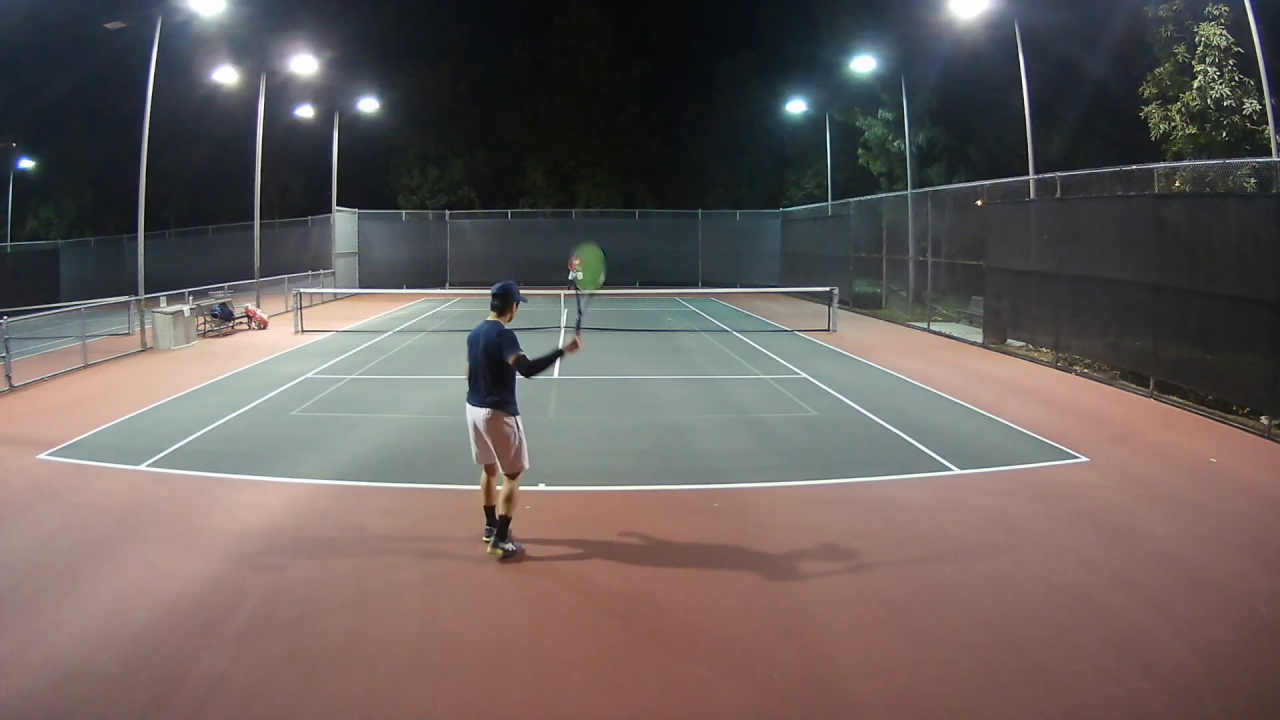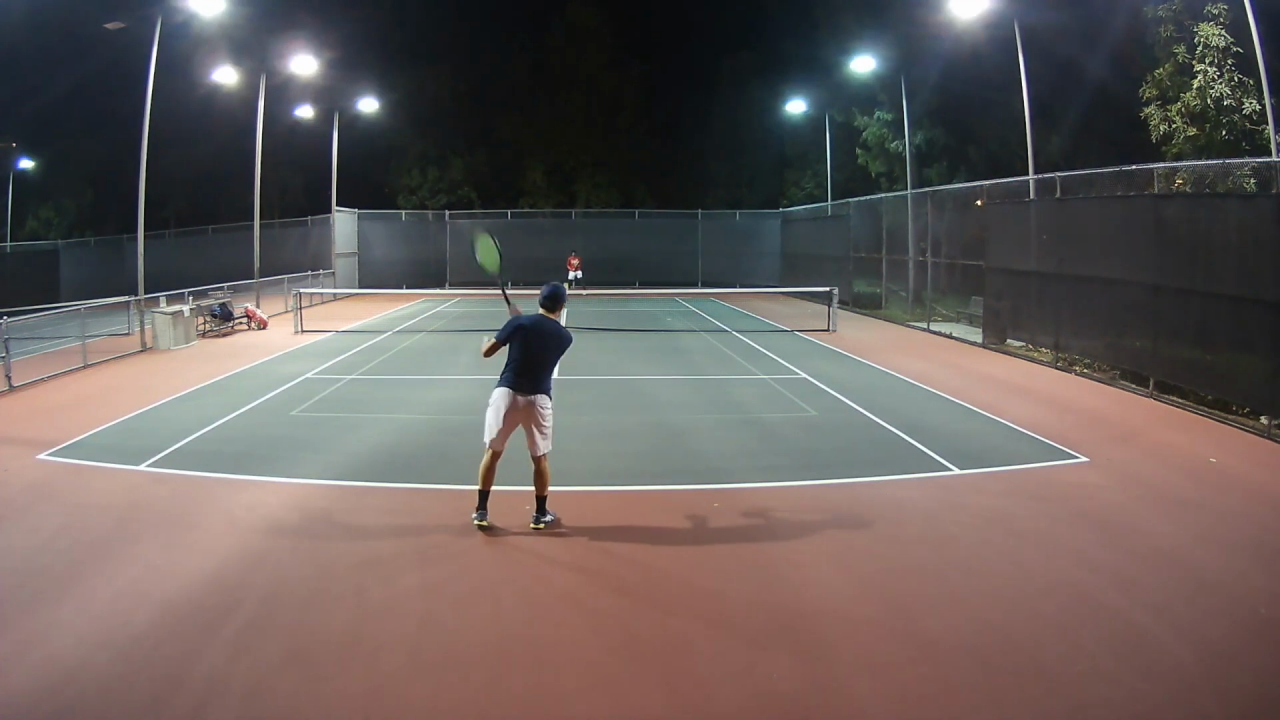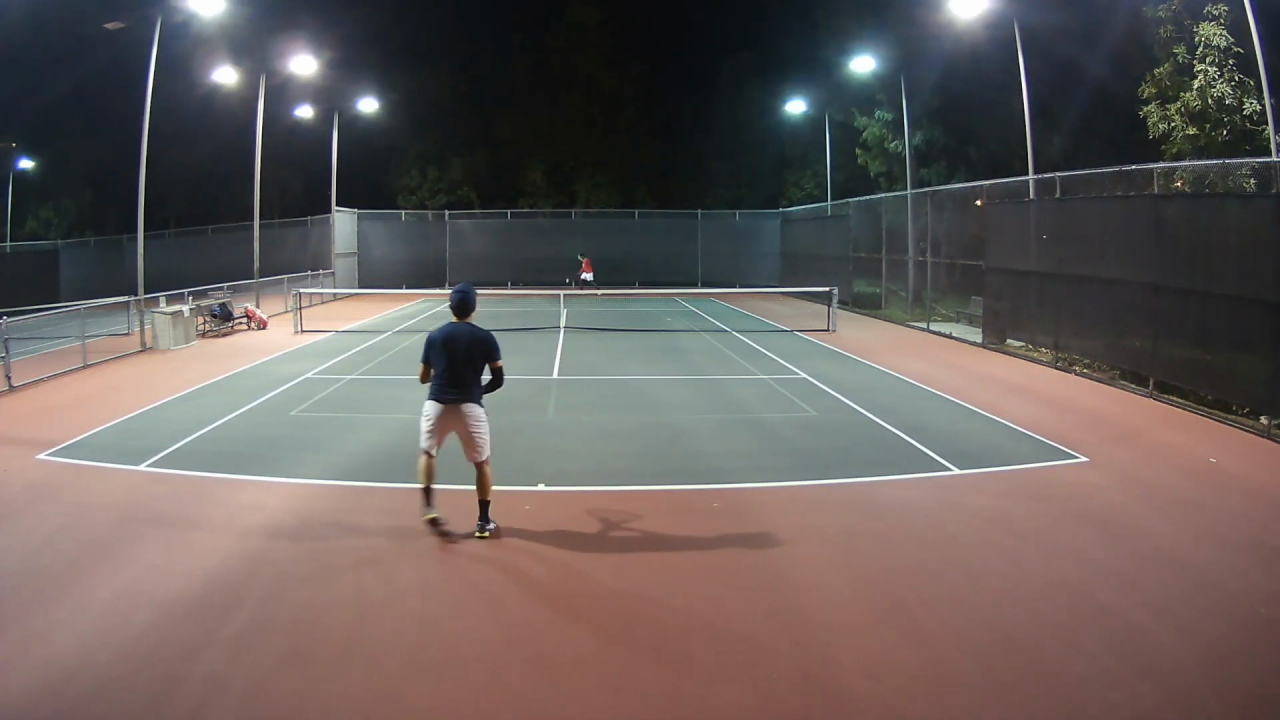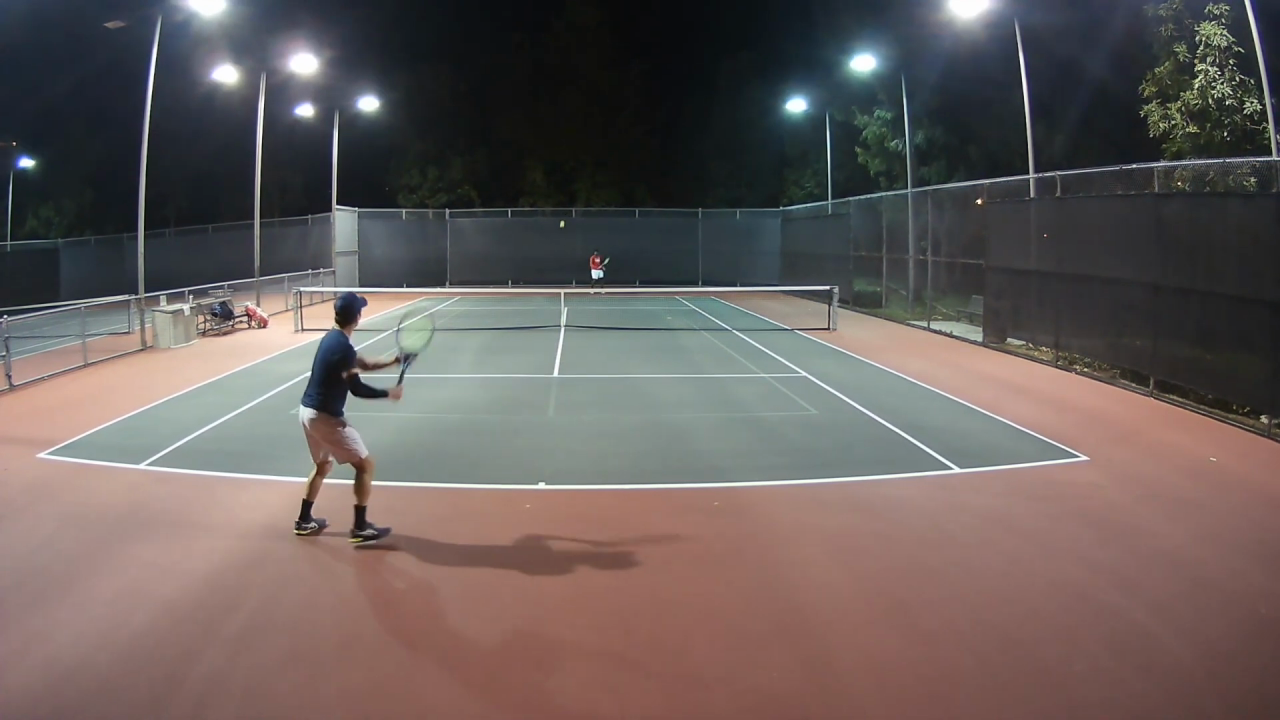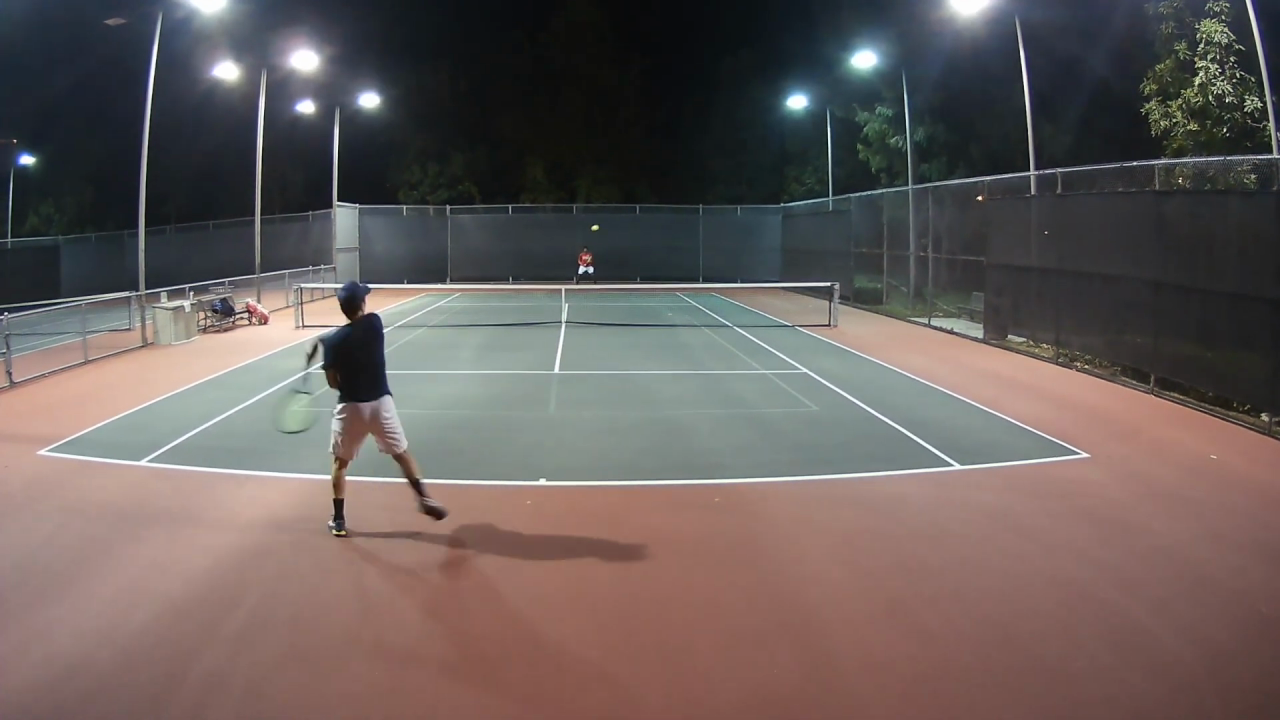
dt=1s
person 1, frame 1
left shoulder: (476, 333)
right shoulder: (504, 334)
right elbow: (527, 369)
right wrist: (563, 350)
left hip: (474, 409)
right hip: (499, 413)
left knee: (489, 469)
right knee: (514, 476)
left ankle: (491, 526)
right ankle: (500, 536)
person 1, frame 2
left shoulder: (519, 323)
right shoulder: (565, 337)
left elbow: (487, 351)
left wrist: (487, 342)
left hip: (507, 393)
right hip: (538, 399)
left knee: (492, 452)
right knee: (540, 458)
left ankle: (481, 511)
right ankle: (540, 514)
person 1, frame 3
left shoulder: (435, 337)
right shoulder: (486, 339)
left elbow: (424, 378)
right elbow: (499, 380)
left hip: (437, 405)
right hip: (469, 408)
left knee: (428, 455)
right knee: (482, 464)
left ankle: (429, 508)
right ankle: (484, 522)
person 1, frame 4
left shoulder: (334, 339)
right shoulder: (341, 347)
left elbow: (363, 365)
right elbow: (357, 388)
left wrist: (391, 362)
right wrist: (388, 394)
left hip: (308, 411)
right hip: (325, 417)
left knee: (323, 465)
right knee: (365, 465)
left ankle: (305, 521)
right ankle: (360, 527)
person 1, frame 5
left shoulder: (332, 342)
right shoulder: (374, 322)
left elbow: (334, 384)
left hip: (351, 407)
right hip: (381, 403)
left knee: (340, 463)
right knee: (402, 455)
left ankle: (338, 520)
right ankle: (423, 499)
